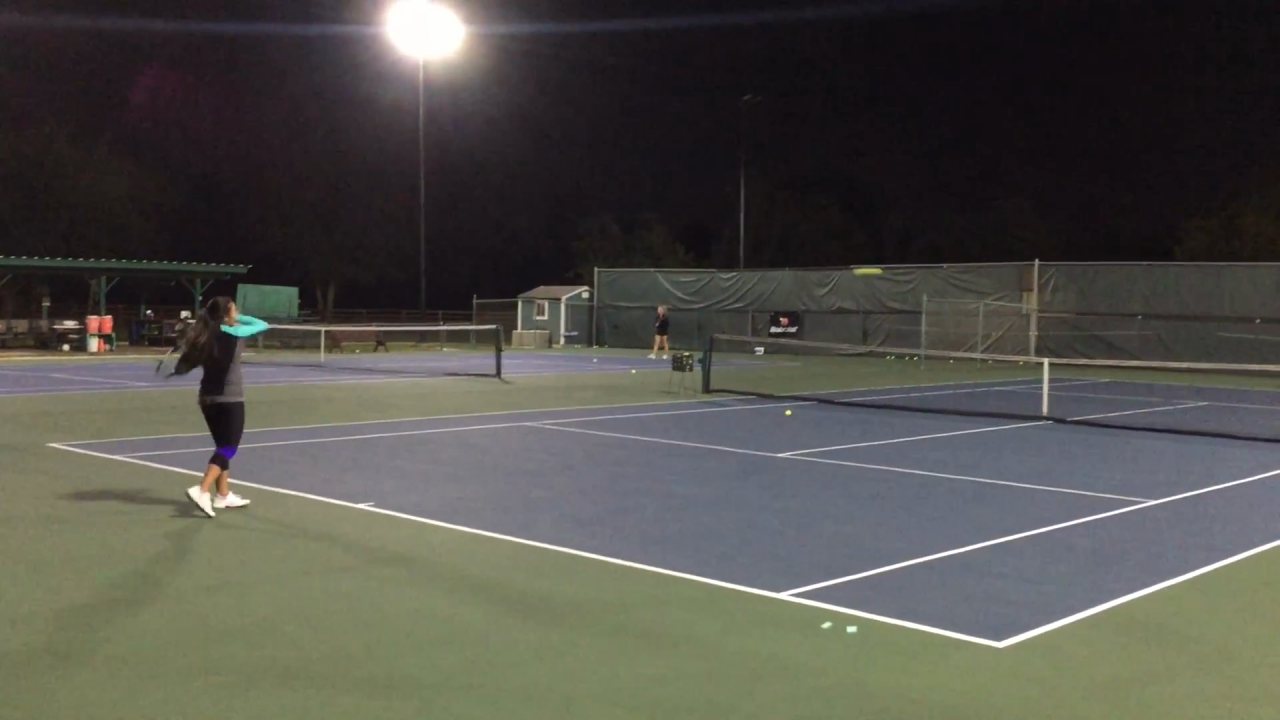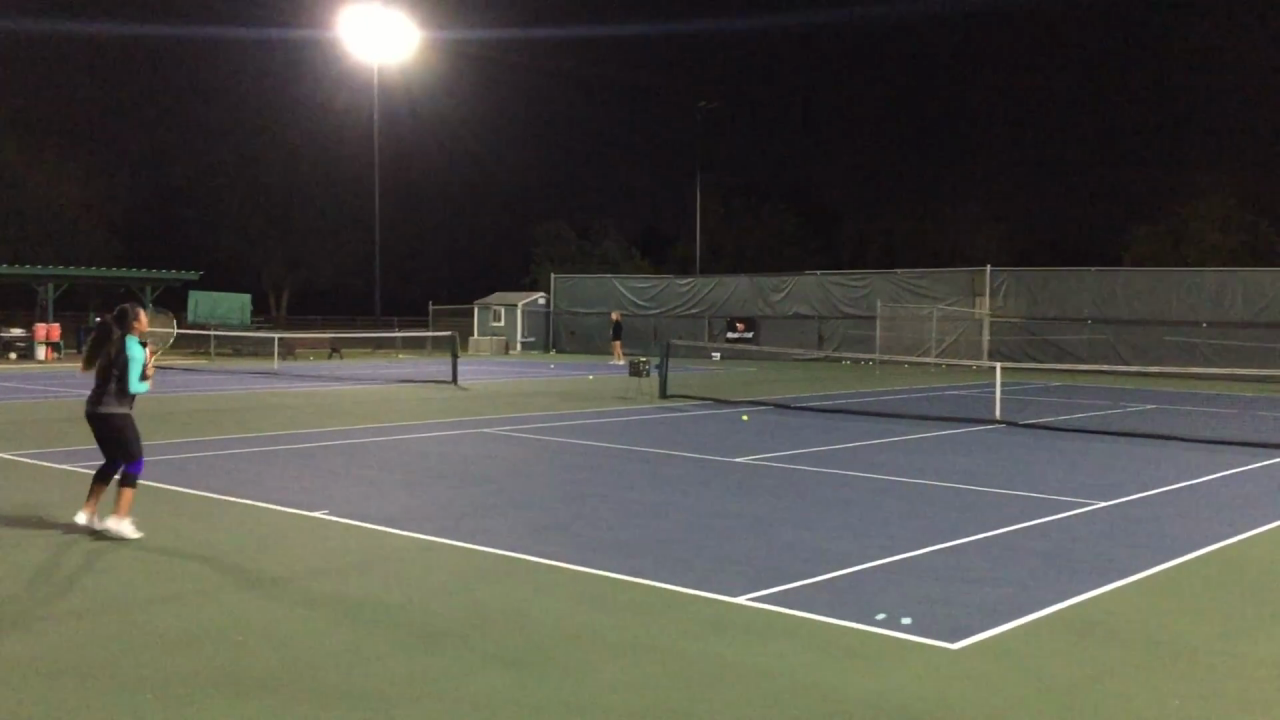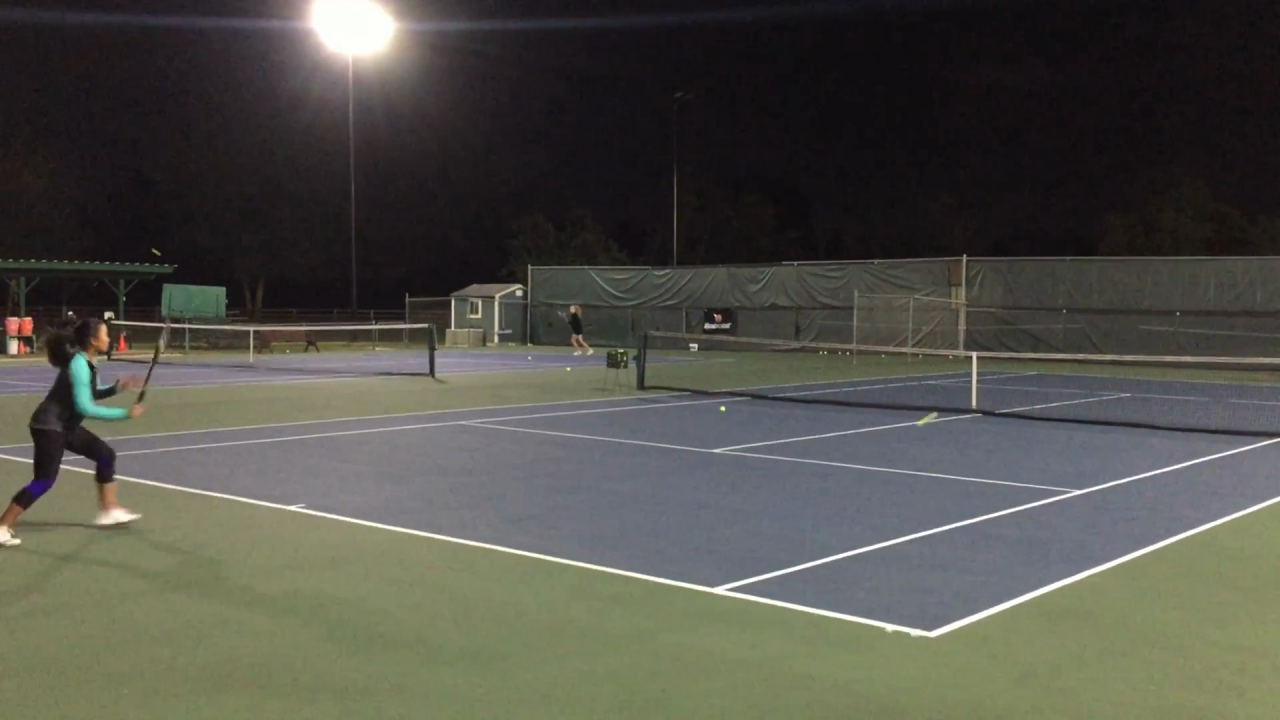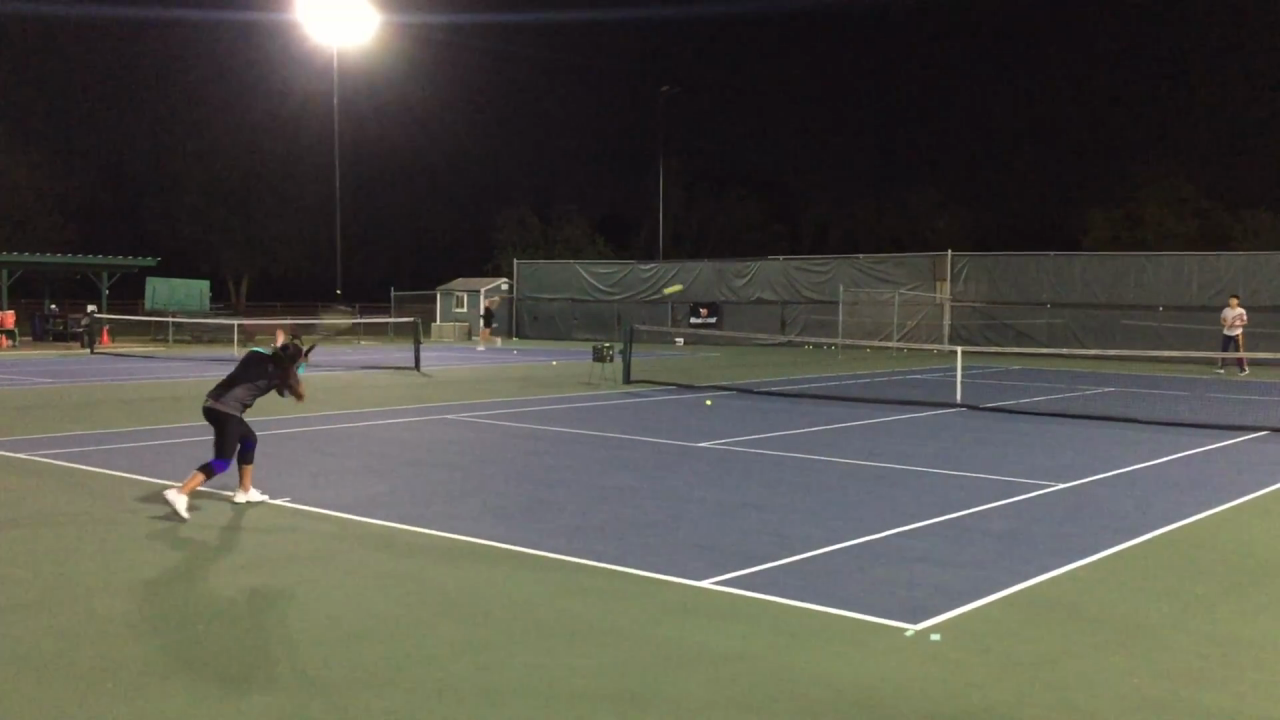
dt=1s
person 1, frame 1
left shoulder: (202, 339)
right shoulder: (235, 334)
left elbow: (181, 368)
right elbow: (262, 325)
right wrist: (241, 318)
left hip: (208, 398)
right hip: (230, 399)
left knee: (223, 445)
right knee: (228, 447)
left ankle: (223, 495)
right ankle: (202, 490)
person 1, frame 2
left shoulder: (113, 344)
right shoulder: (135, 349)
right elbow: (132, 387)
left wrist: (142, 374)
right wrist: (146, 385)
left hip: (96, 410)
right hip: (114, 412)
left knee: (113, 461)
right knee: (134, 461)
left ankle: (87, 512)
right ankle: (118, 519)
person 1, frame 3
left shoulder: (88, 362)
right shoulder: (79, 366)
left elbow: (90, 395)
right elbow: (85, 408)
left wrist: (117, 387)
right wrist: (125, 413)
left hip: (66, 426)
right hip: (48, 427)
left knee: (106, 455)
right knee: (44, 481)
left ankle: (109, 511)
person 1, frame 4
left shoulder: (256, 354)
right shoulder: (280, 374)
right elbow: (290, 387)
left wrist: (277, 347)
left hip: (213, 404)
right hip: (227, 411)
left knee: (249, 440)
right knee: (223, 461)
left ankle: (245, 490)
right ankle: (179, 494)
